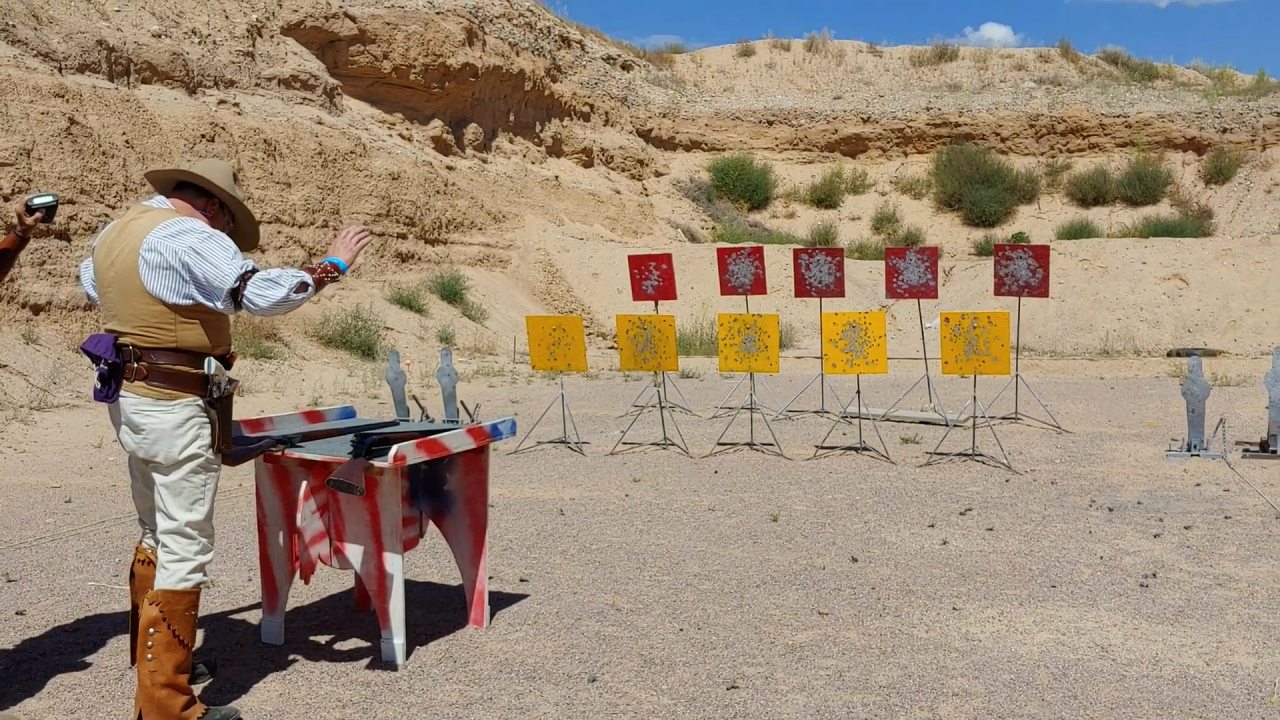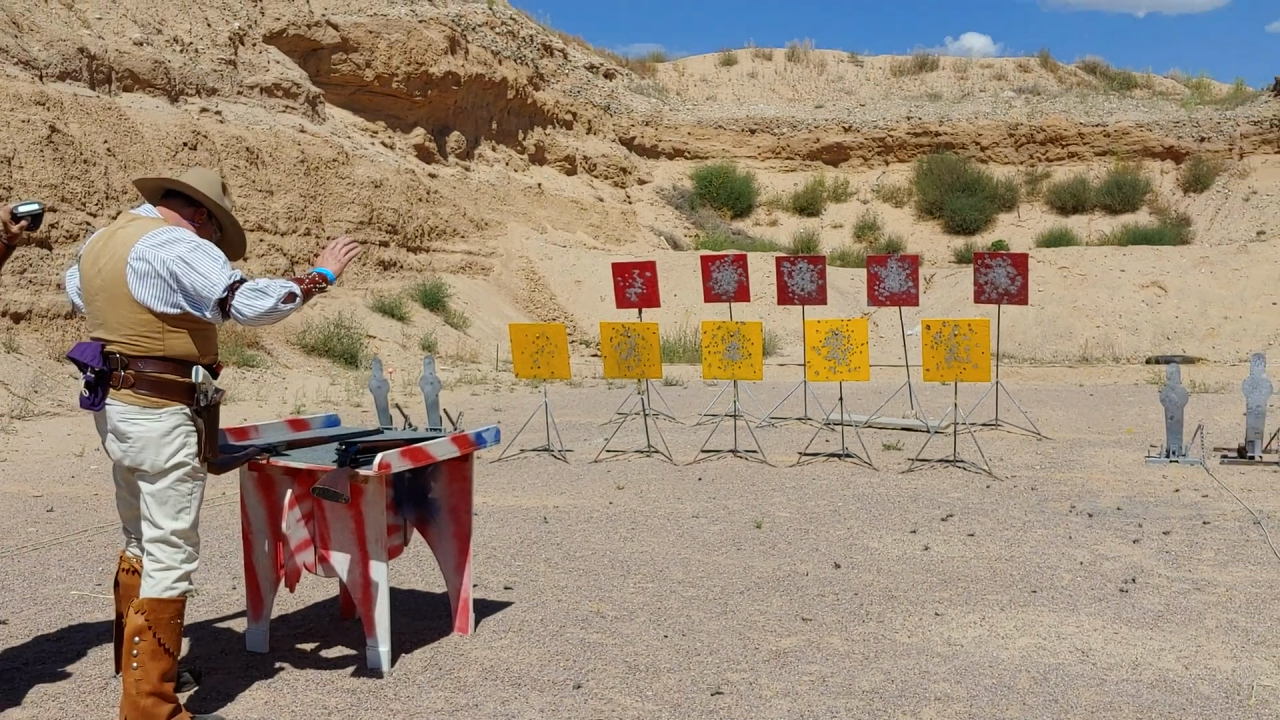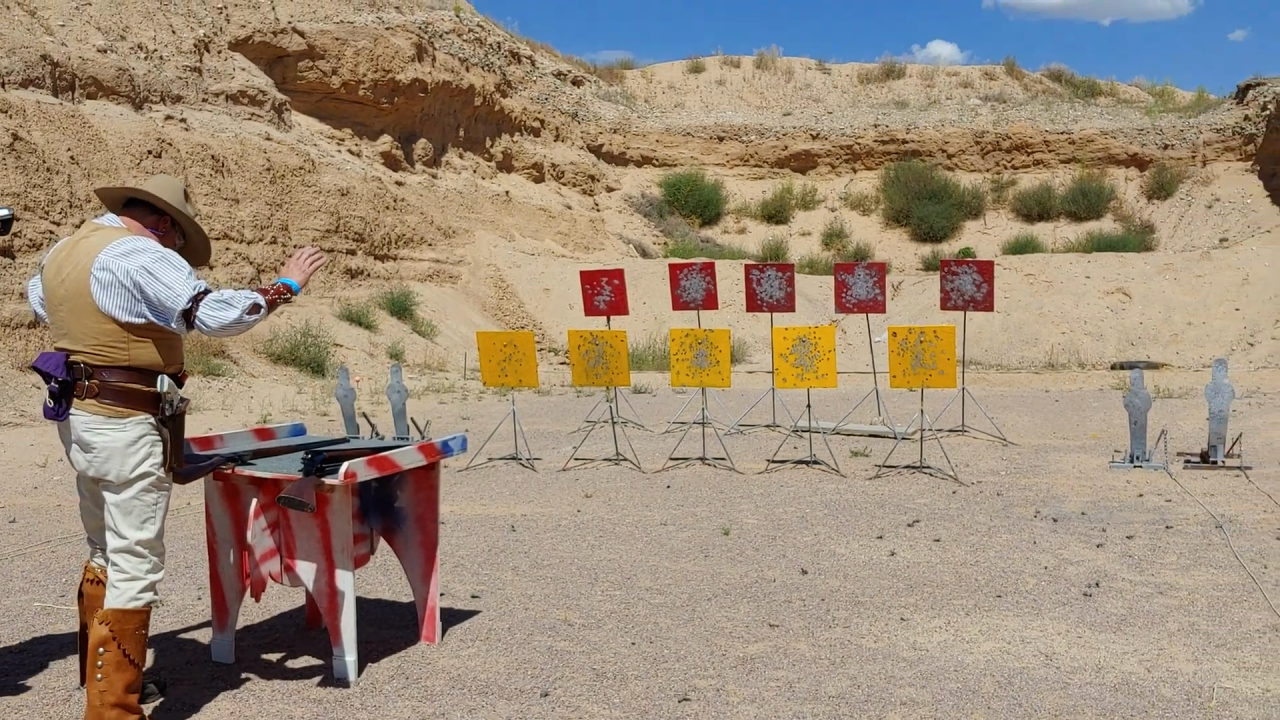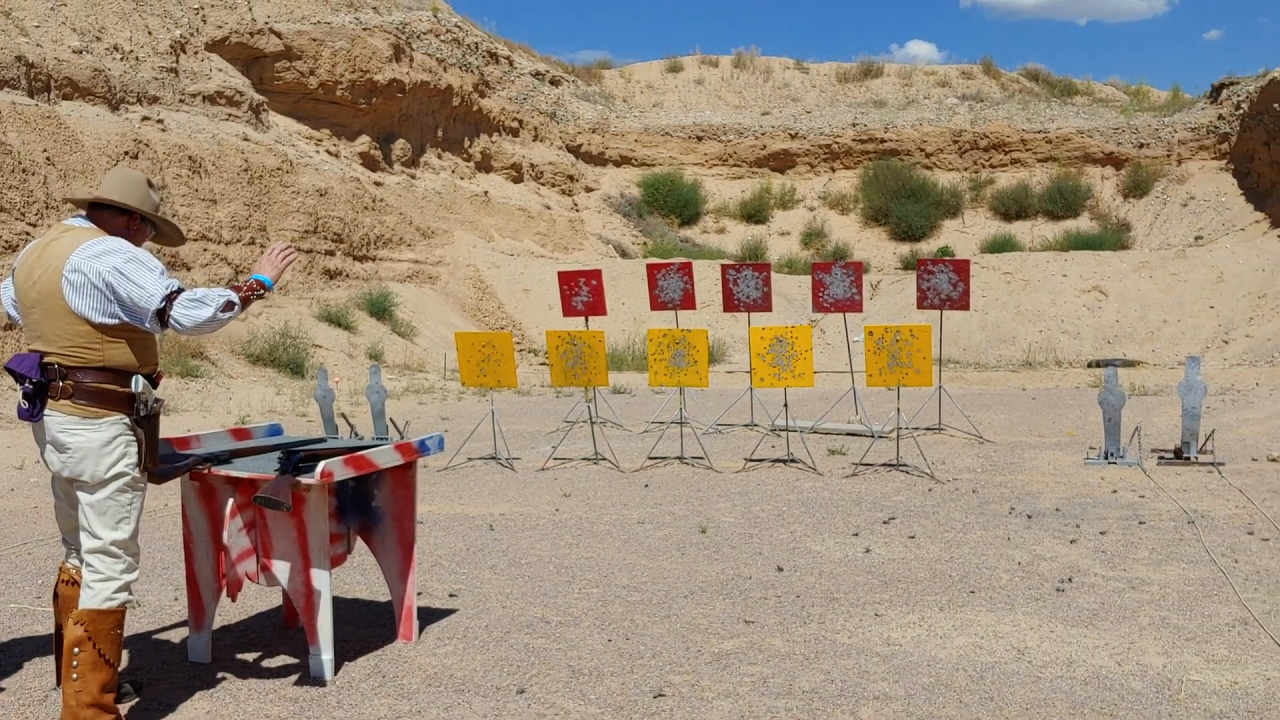
dt=0.3s
person 1, frame 1
left shoulder: (114, 232)
right shoulder: (189, 237)
left elbow: (91, 282)
right elbow: (262, 293)
right wrist: (332, 265)
left hip: (131, 397)
right hip: (175, 405)
left knee: (156, 536)
right knee: (183, 549)
left ankle: (152, 659)
person 1, frame 2
left shoulder: (100, 240)
right shoulder: (177, 246)
left elbow: (76, 289)
right elbow: (250, 302)
right wrist: (319, 275)
left hip: (116, 404)
right hip: (160, 413)
left knee: (140, 544)
right knee: (169, 556)
left ankle: (137, 667)
person 1, frame 3
left shoulder: (61, 250)
right shoulder: (140, 257)
left elbow: (39, 301)
right elbow: (215, 313)
right wrist: (285, 286)
left hip: (81, 414)
right hip: (125, 423)
left knee: (104, 554)
right knee: (134, 566)
person 1, frame 4
right shoulder: (112, 257)
right elbow: (188, 312)
right wrist: (258, 282)
left hip: (54, 415)
right hip: (99, 423)
left knee: (80, 556)
right knee: (109, 566)
